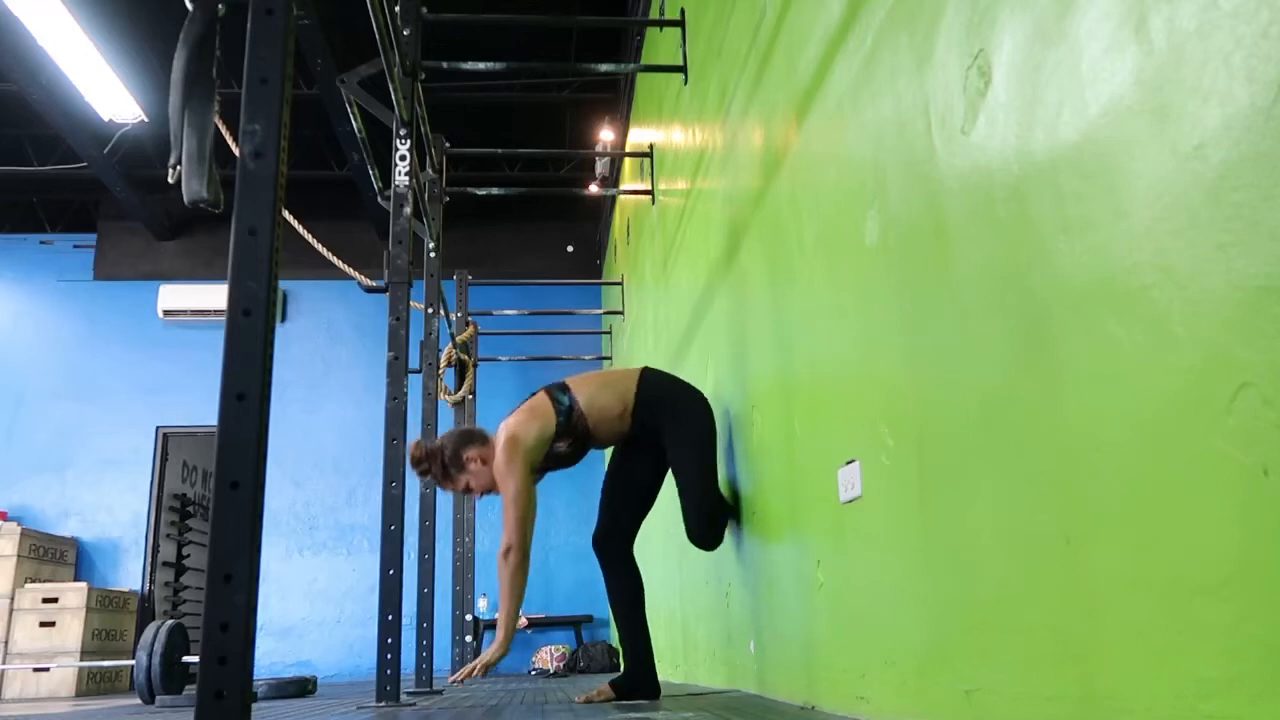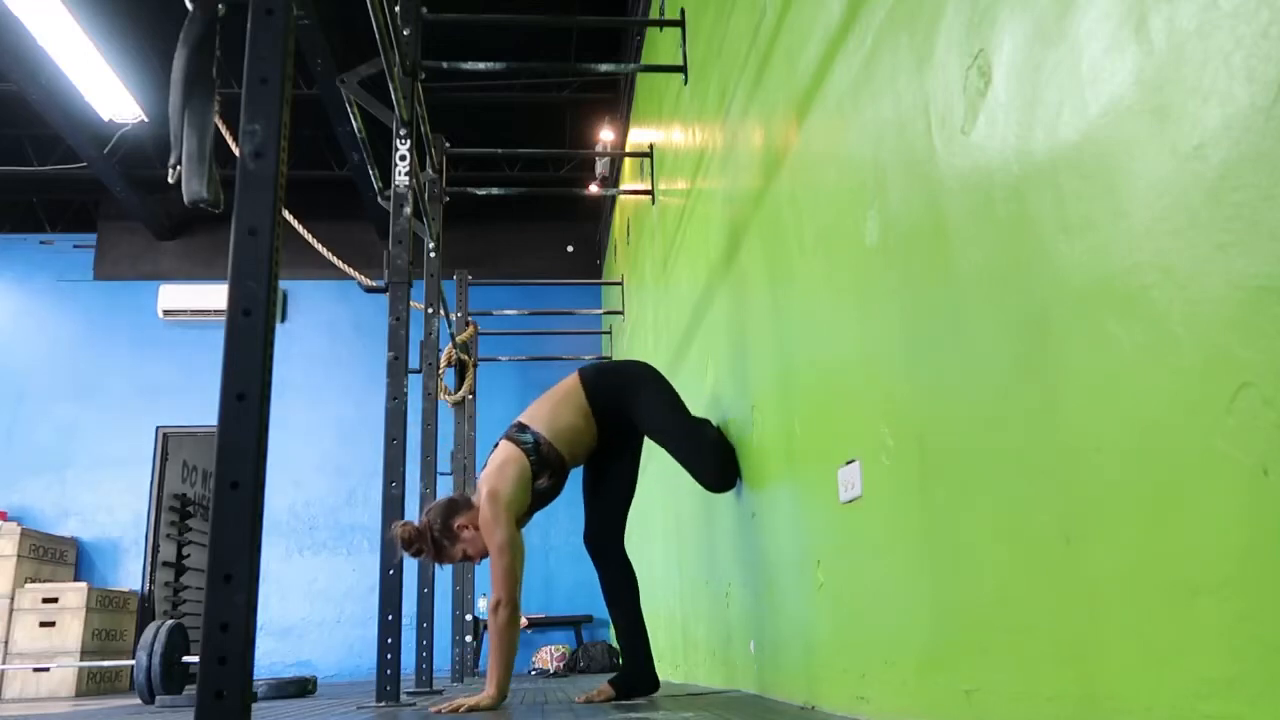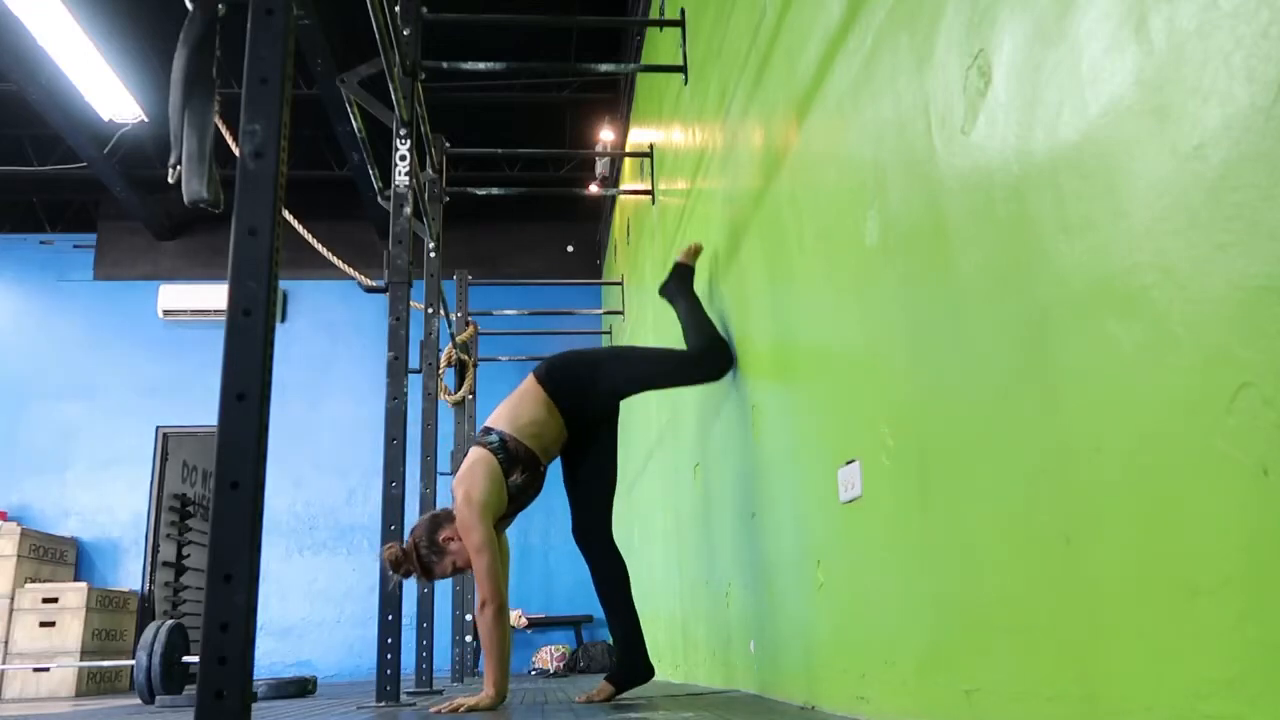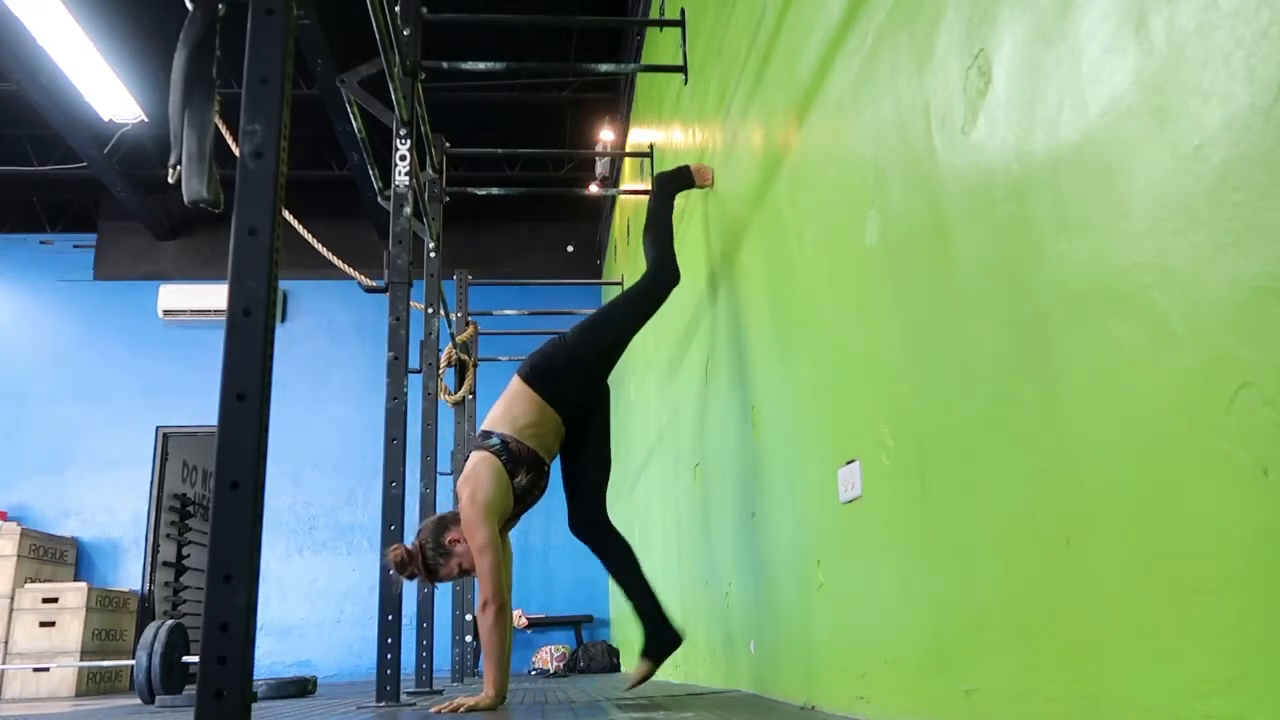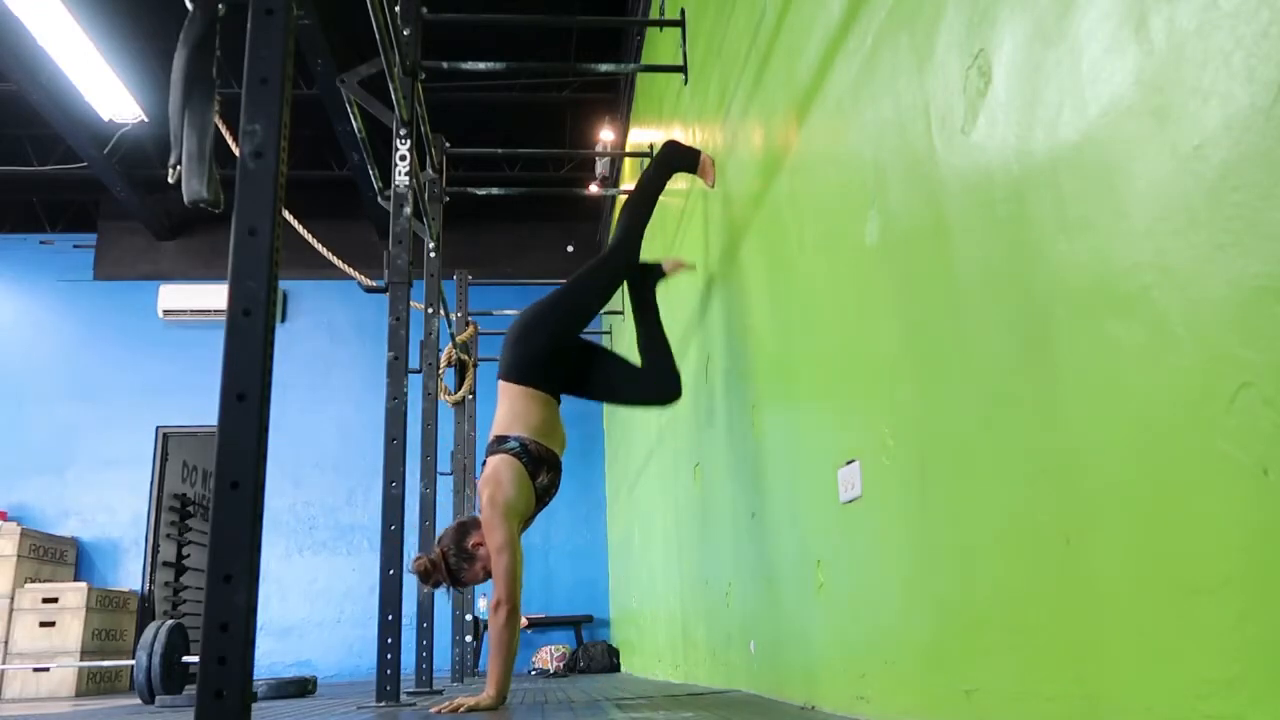
dt=0.5s
person 1, frame 1
left shoulder: (511, 447)
right shoulder: (512, 444)
left elbow: (513, 550)
right elbow: (515, 551)
left wrist: (501, 639)
right wrist: (505, 634)
left hip: (672, 407)
right hip: (642, 425)
left knee: (703, 530)
right knee: (610, 543)
left ankle: (717, 504)
right ankle: (639, 674)
person 1, frame 2
left shoulder: (494, 502)
right shoulder: (493, 500)
left elbow: (503, 603)
right elbow: (505, 603)
left wrist: (494, 691)
right wrist: (495, 688)
left hip: (628, 391)
right hip: (608, 411)
left knee: (716, 476)
right knee: (603, 543)
right ankle: (637, 671)
person 1, frame 3
left shoulder: (471, 508)
right shoulder: (483, 517)
left elbow: (489, 603)
right elbow: (494, 604)
left wrist: (492, 691)
right wrist: (497, 688)
left hip: (575, 387)
right hip: (573, 413)
left knee: (710, 360)
right knee: (592, 537)
left ankle: (678, 286)
right ankle: (631, 663)
person 1, frame 4
left shoulder: (477, 509)
right shoulder: (485, 515)
left elbow: (491, 604)
right elbow: (497, 603)
left wrist: (491, 693)
right wrist: (495, 689)
left hip: (567, 375)
right hip: (569, 398)
left knee: (660, 277)
right knee: (588, 523)
left ankle: (668, 187)
right ankle: (656, 634)
person 1, frame 5
left shoulder: (498, 508)
right shoulder: (498, 510)
left elbow: (504, 605)
right elbow: (504, 606)
left wrist: (493, 694)
right wrist: (495, 690)
left hip: (540, 349)
right hip: (542, 361)
left knee: (618, 251)
right knee: (658, 390)
left ankle: (677, 159)
right ankle: (647, 276)
